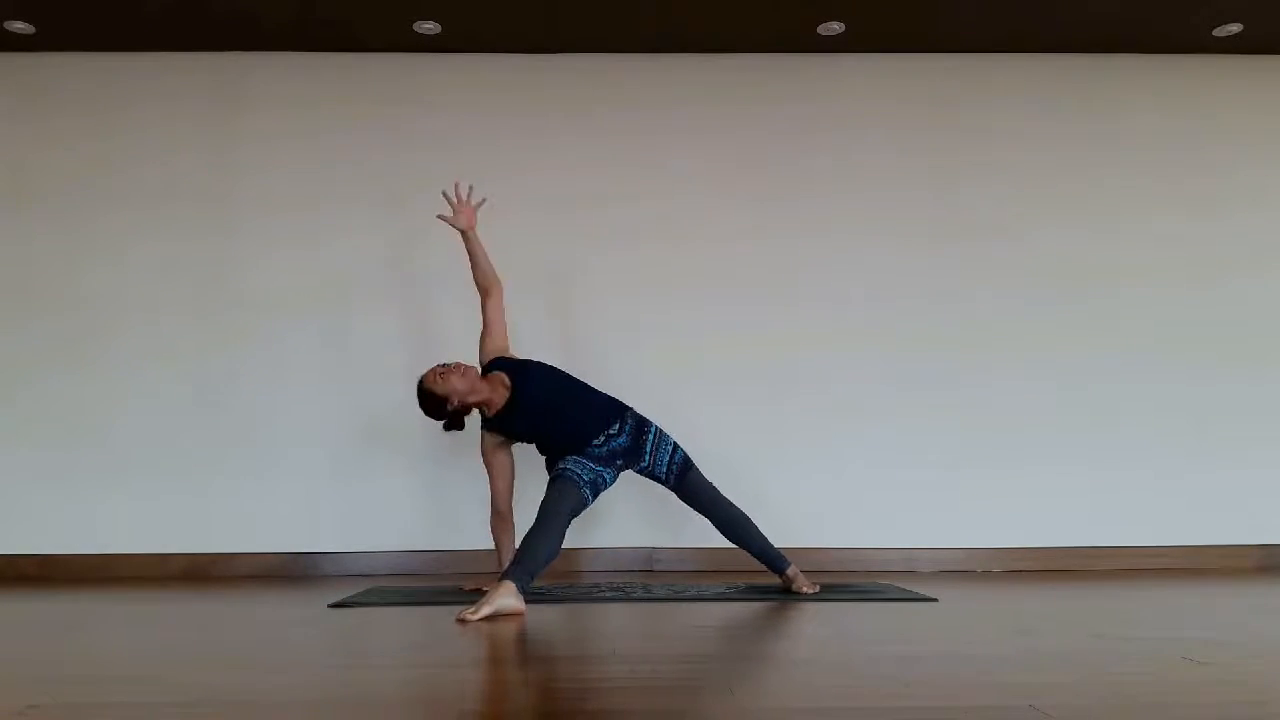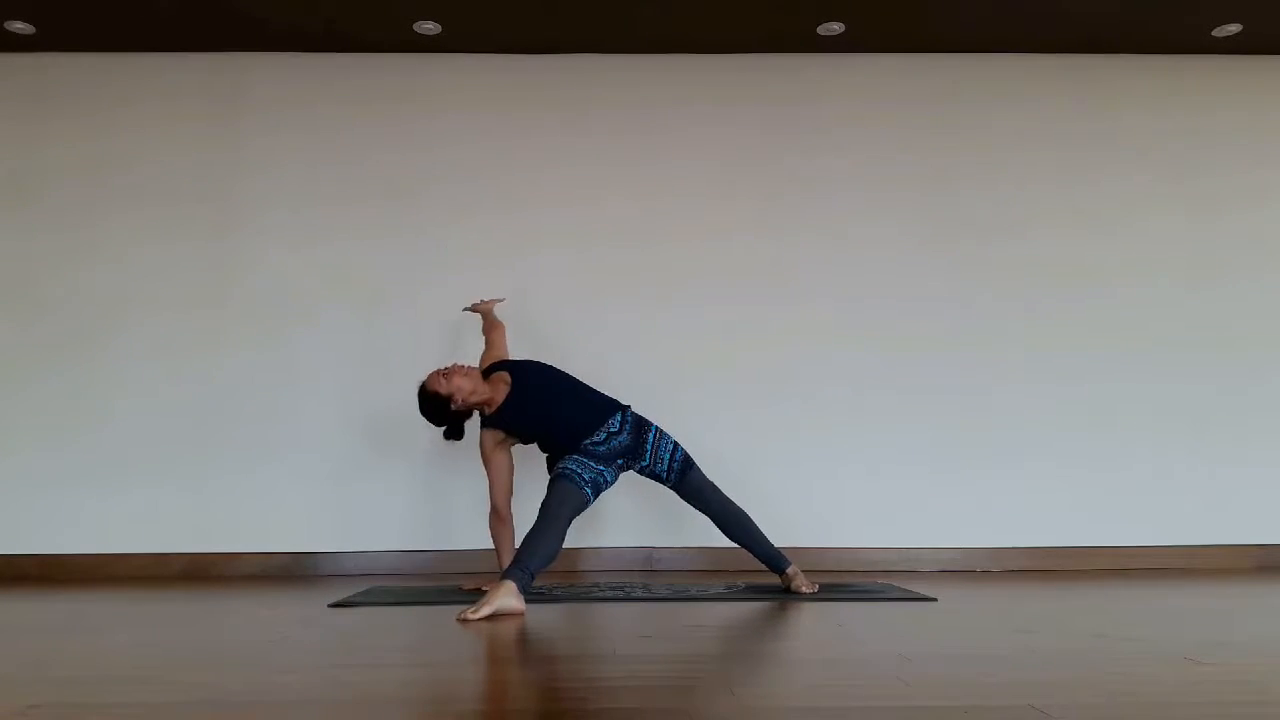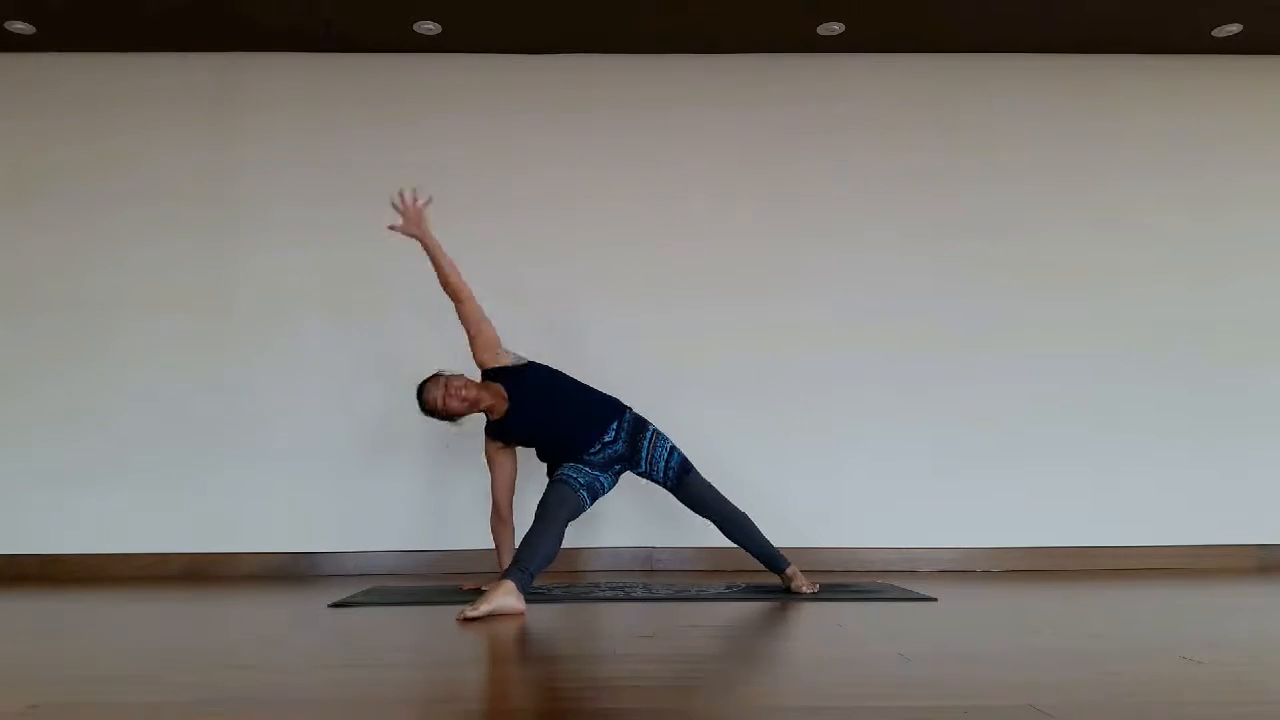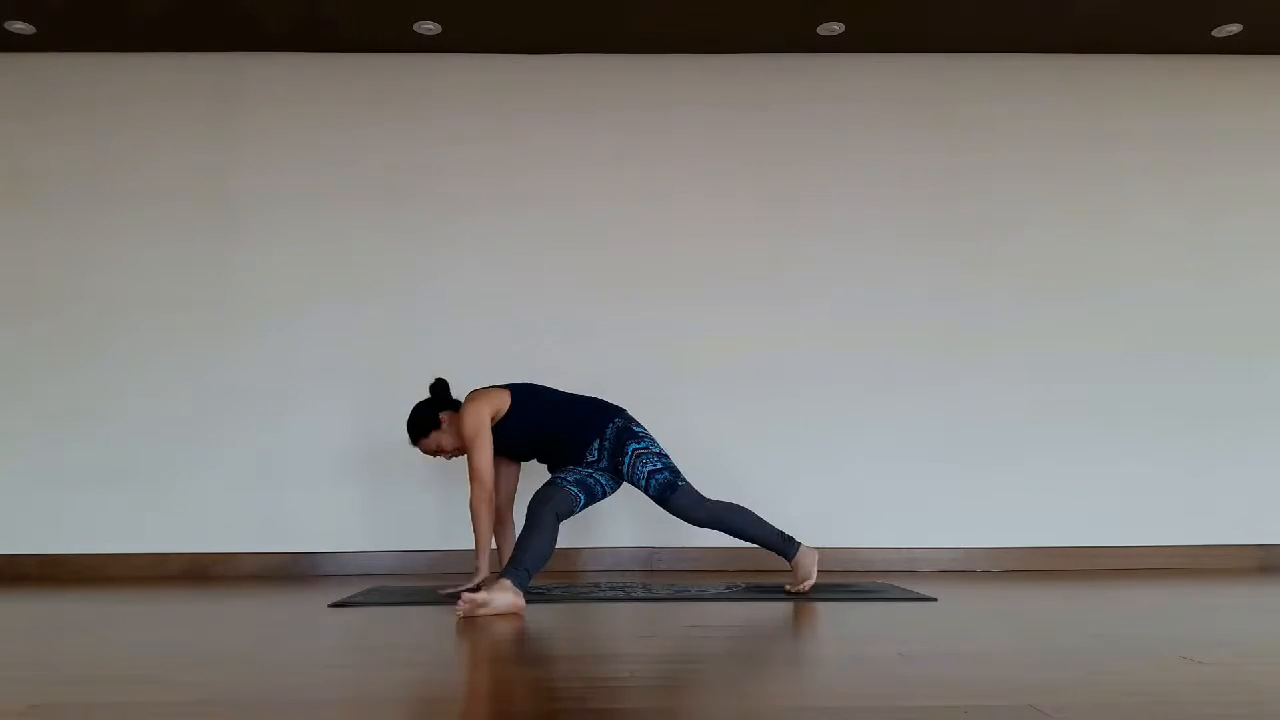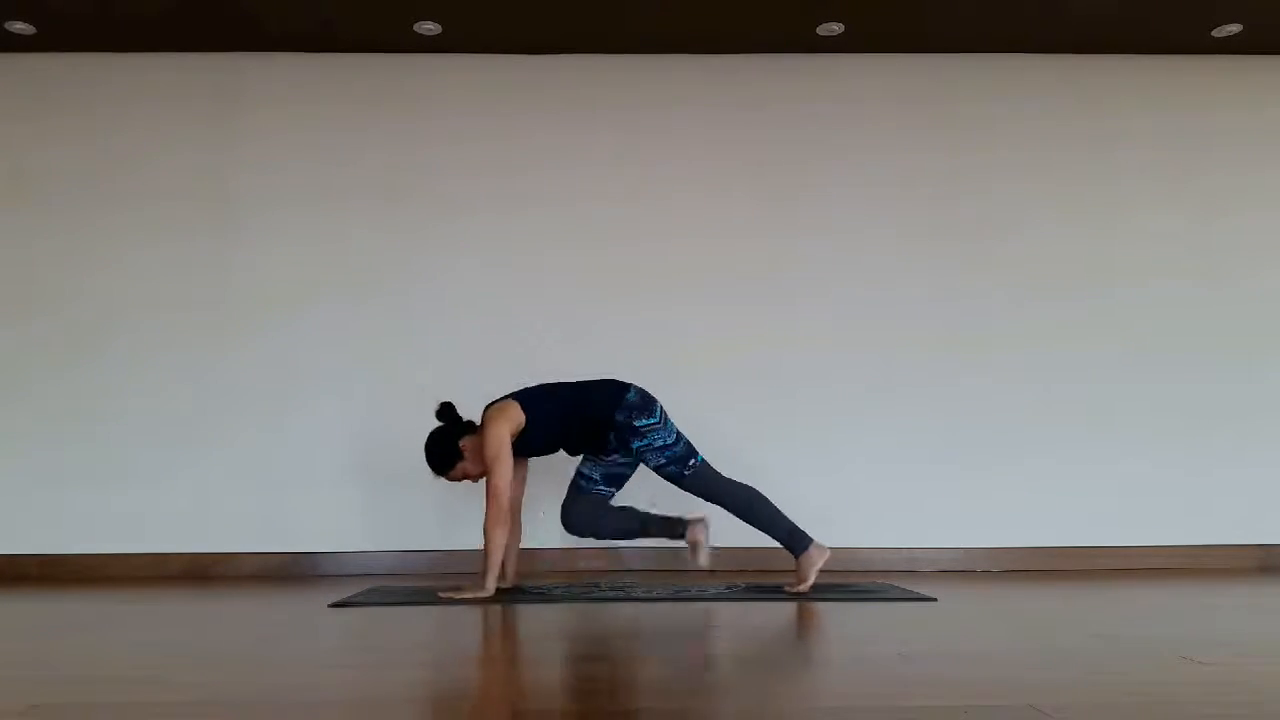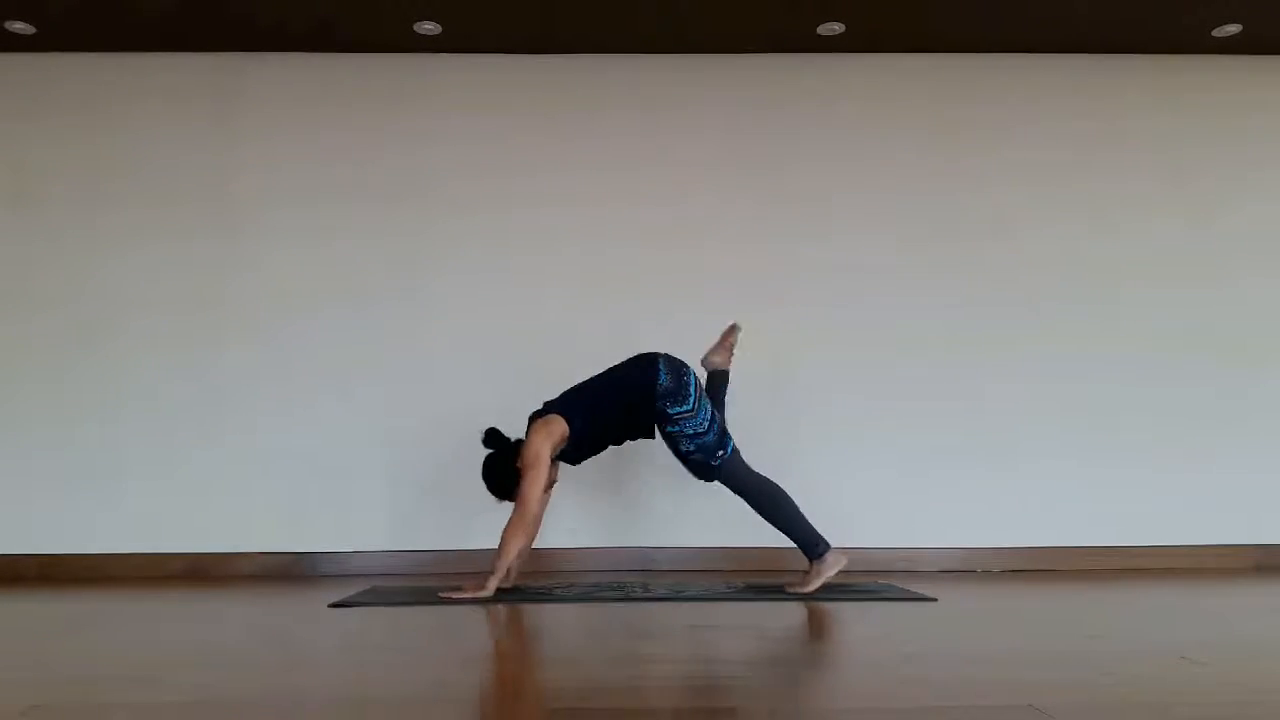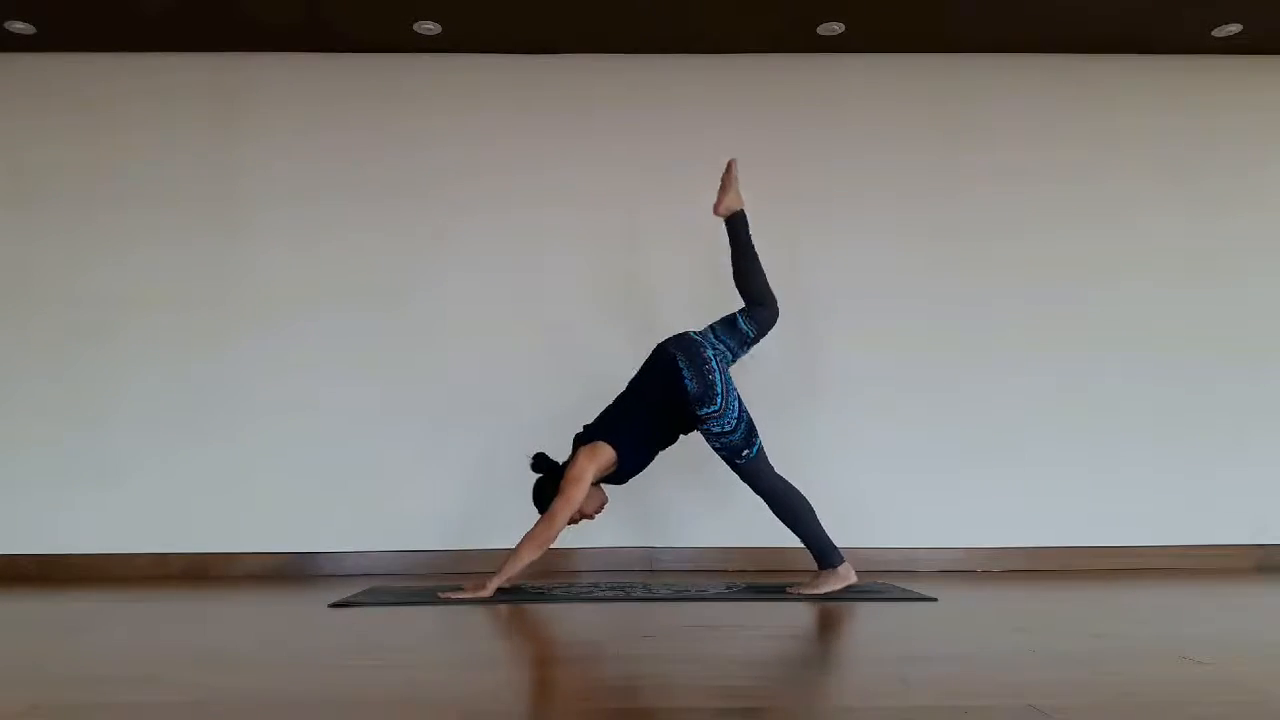
dt=0.2s
person 1, frame 1
left shoulder: (496, 367)
right shoulder: (494, 437)
left elbow: (490, 290)
right elbow: (501, 507)
left wrist: (468, 226)
right wrist: (505, 561)
left hip: (623, 427)
right hip: (584, 459)
left knee: (706, 499)
right knee: (552, 515)
left ankle: (785, 569)
right ankle: (509, 588)
person 1, frame 2
left shoulder: (494, 371)
right shoulder: (494, 443)
left elbow: (495, 327)
right elbow: (500, 512)
right wrist: (505, 577)
left hip: (623, 428)
right hip: (582, 459)
left knee: (707, 497)
right knee: (552, 513)
left ankle: (786, 570)
right ankle: (510, 593)
person 1, frame 3
left shoulder: (498, 370)
right shoulder: (497, 442)
left elbow: (461, 299)
right elbow: (500, 507)
left wrist: (427, 238)
right wrist: (504, 569)
left hip: (625, 432)
right hip: (585, 466)
left knee: (706, 502)
right knee: (550, 518)
left ankle: (784, 569)
right ankle: (510, 589)
person 1, frame 4
left shoulder: (476, 408)
right shoulder: (500, 445)
left elbow: (483, 489)
right elbow: (502, 509)
left wrist: (483, 571)
right wrist: (502, 574)
left hip: (615, 434)
right hip: (584, 463)
left knee: (691, 505)
right knee: (542, 510)
left ankle: (796, 553)
person 1, frame 5
left shoulder: (497, 425)
right shoulder: (508, 443)
left elbow: (499, 510)
right elbow: (511, 513)
left wrist: (488, 583)
right wrist: (506, 573)
left hip: (629, 411)
right hip: (606, 439)
left knee: (710, 484)
right knee: (578, 518)
left ankle: (808, 550)
right ankle: (686, 529)
person 1, frame 6
left shoulder: (540, 441)
right shoulder: (542, 441)
left elbow: (524, 518)
right elbow: (527, 513)
left wrist: (491, 582)
right wrist: (504, 570)
left hip: (661, 385)
right hip: (656, 385)
left knee: (736, 474)
right knee: (713, 464)
left ankle: (823, 553)
right ankle: (716, 368)
person 1, frame 7
left shoulder: (585, 466)
right shoulder: (588, 460)
left elbow: (544, 531)
right elbow: (546, 531)
left wrist: (491, 584)
right wrist: (499, 578)
left hip: (694, 375)
right hip: (684, 362)
left knee: (764, 479)
left ankle: (835, 568)
right ankle: (731, 210)
